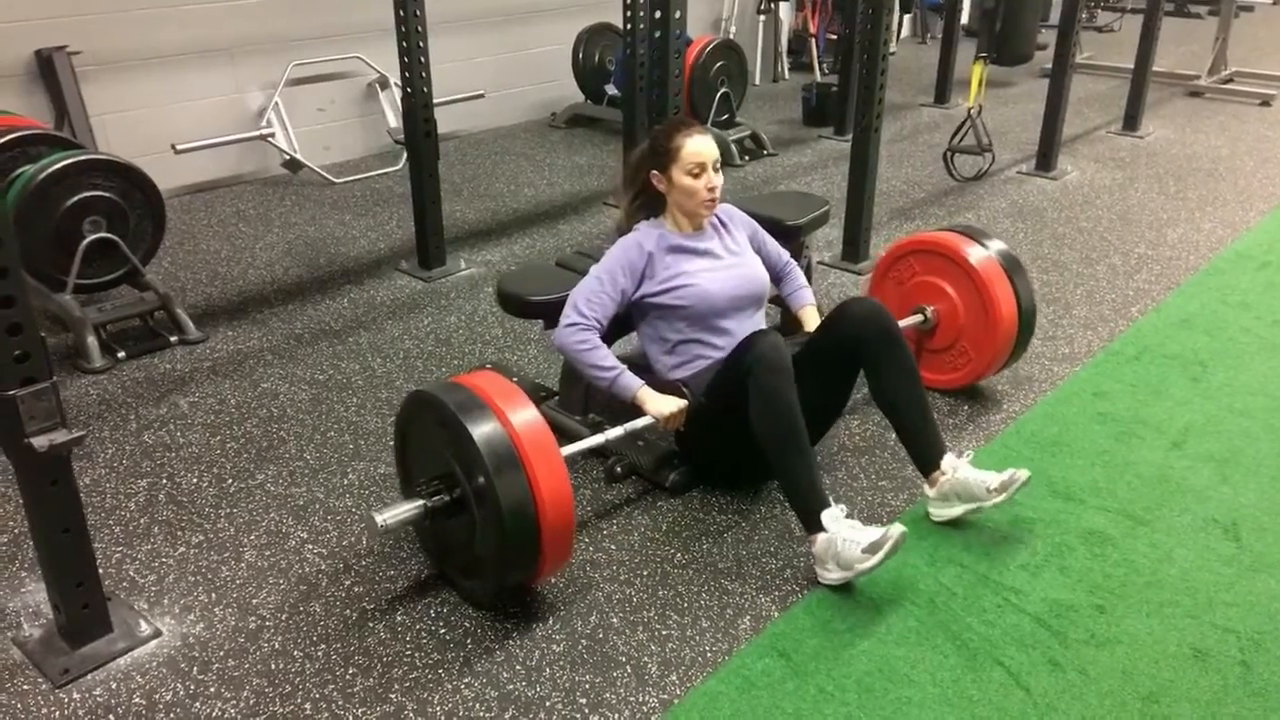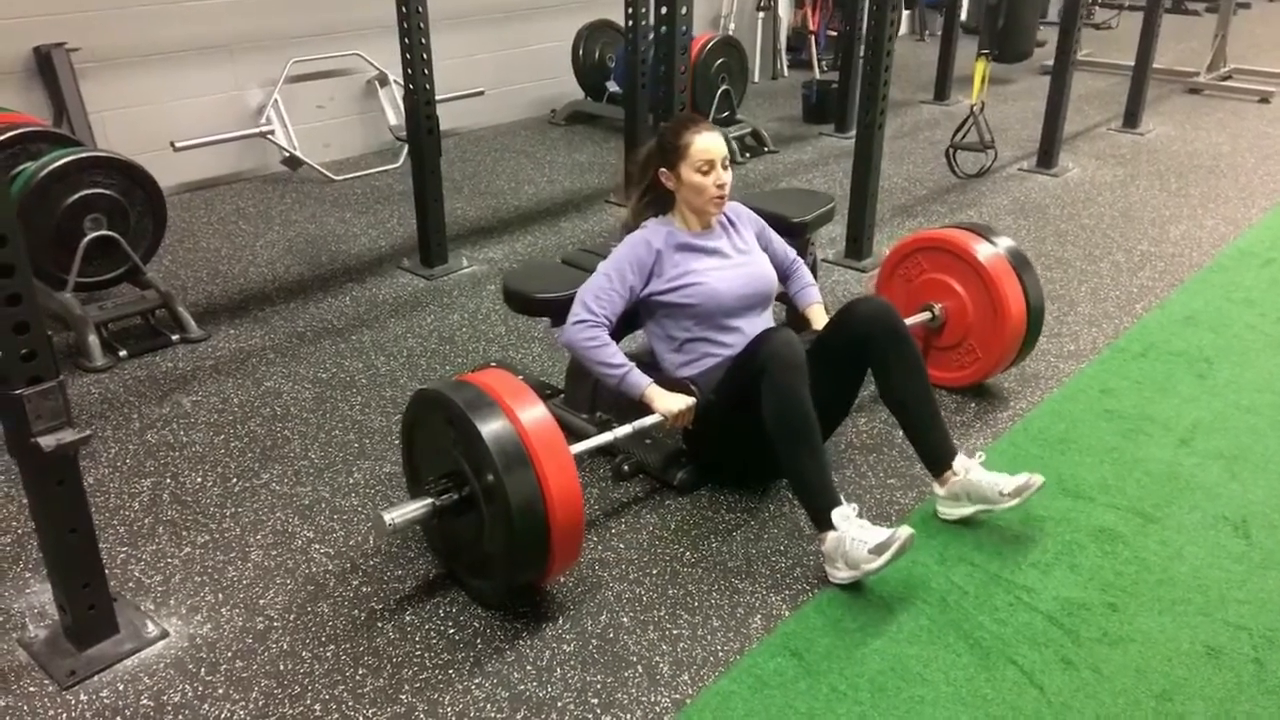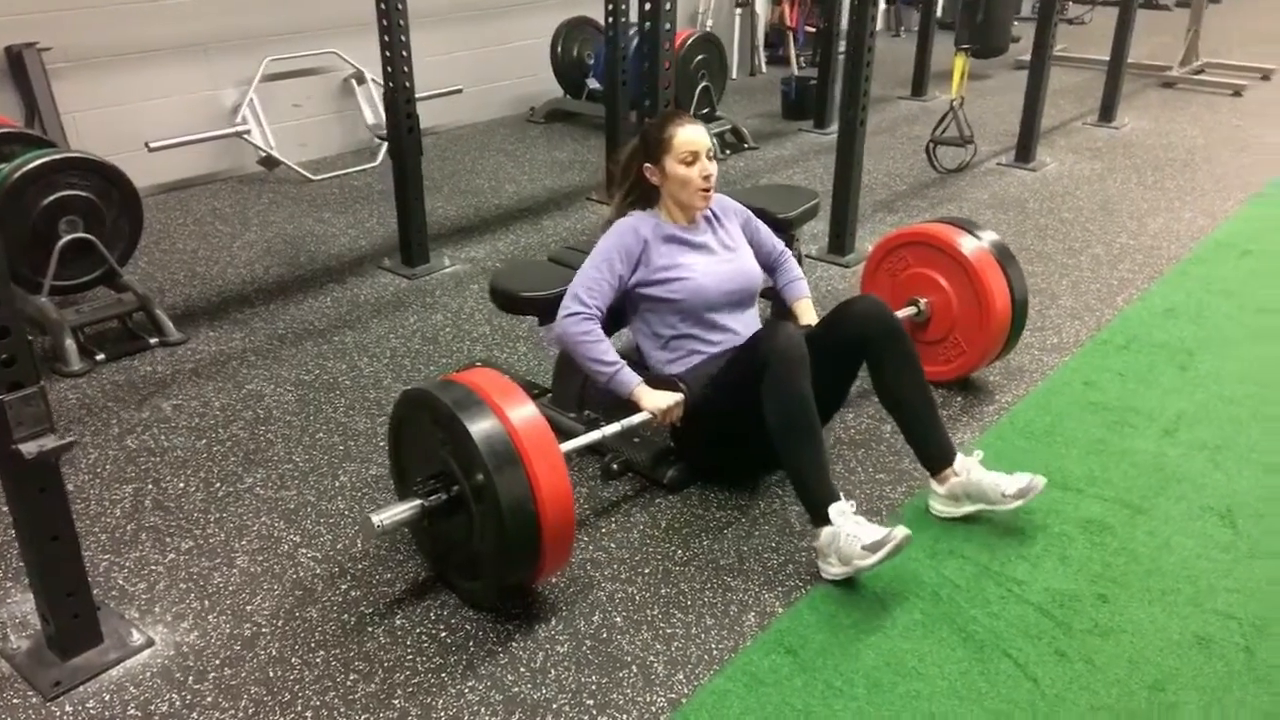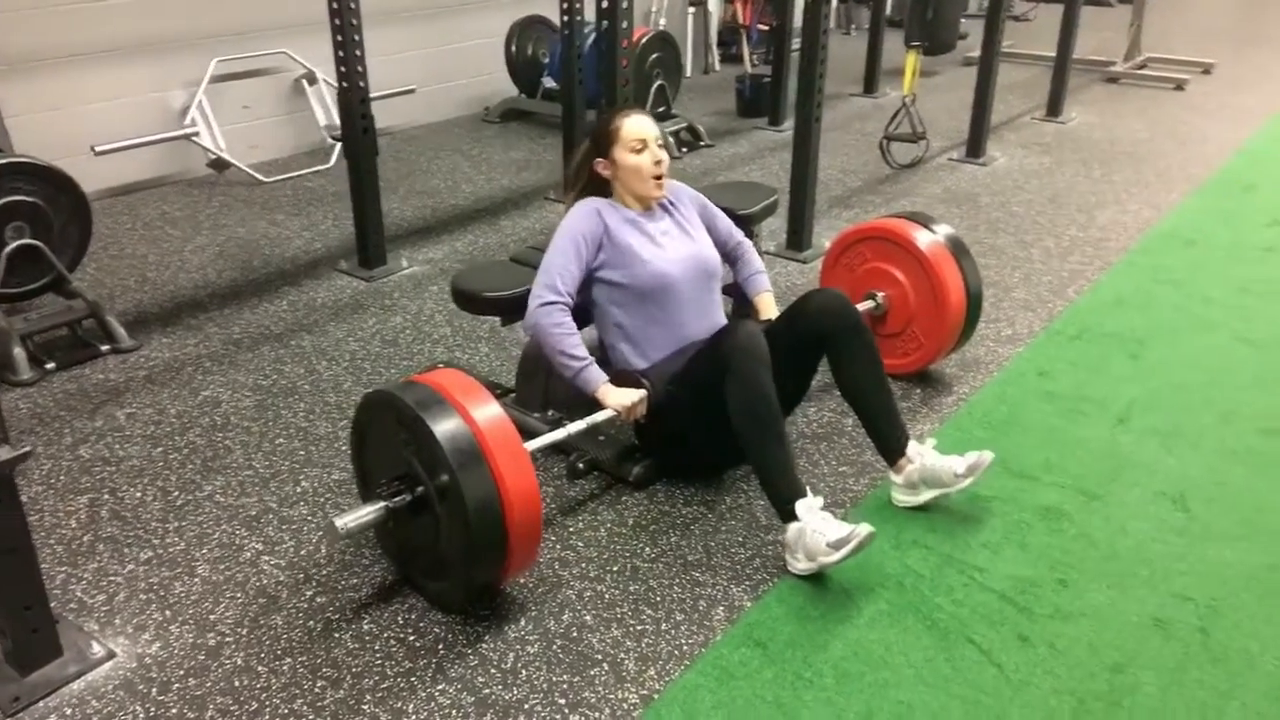
dt=0.3s
person 1, frame 1
left shoulder: (730, 220)
right shoulder: (641, 248)
left elbow: (785, 268)
right elbow: (573, 331)
left wrist: (814, 326)
right wrist: (645, 396)
left hip: (775, 398)
right hip: (713, 421)
left knee: (862, 315)
right knee: (763, 346)
left ankle: (943, 476)
right ankle: (827, 535)
person 1, frame 2
left shoulder: (738, 219)
right shoulder: (648, 246)
left elbow: (792, 266)
right elbow: (580, 328)
left wrist: (823, 327)
right wrist: (654, 394)
left hip: (784, 398)
right hip: (718, 419)
left knee: (871, 315)
right knee: (777, 344)
left ankle: (953, 478)
right ankle: (837, 534)
person 1, frame 3
left shoulder: (724, 212)
right shoulder: (634, 235)
left elbow: (780, 258)
right elbow: (572, 321)
left wrist: (812, 324)
right wrist: (641, 392)
left hip: (773, 393)
right hip: (705, 414)
left knee: (866, 314)
right knee: (778, 338)
left ankle: (950, 476)
right ankle: (833, 530)
person 1, frame 4
left shoulder: (679, 198)
right shoulder: (592, 218)
left elbow: (740, 250)
right elbow: (544, 311)
left wrist: (772, 319)
right wrist: (604, 389)
left hip: (734, 385)
right hip: (667, 409)
left knee: (827, 306)
right knee: (741, 337)
left ankle: (908, 465)
right ankle: (801, 525)
